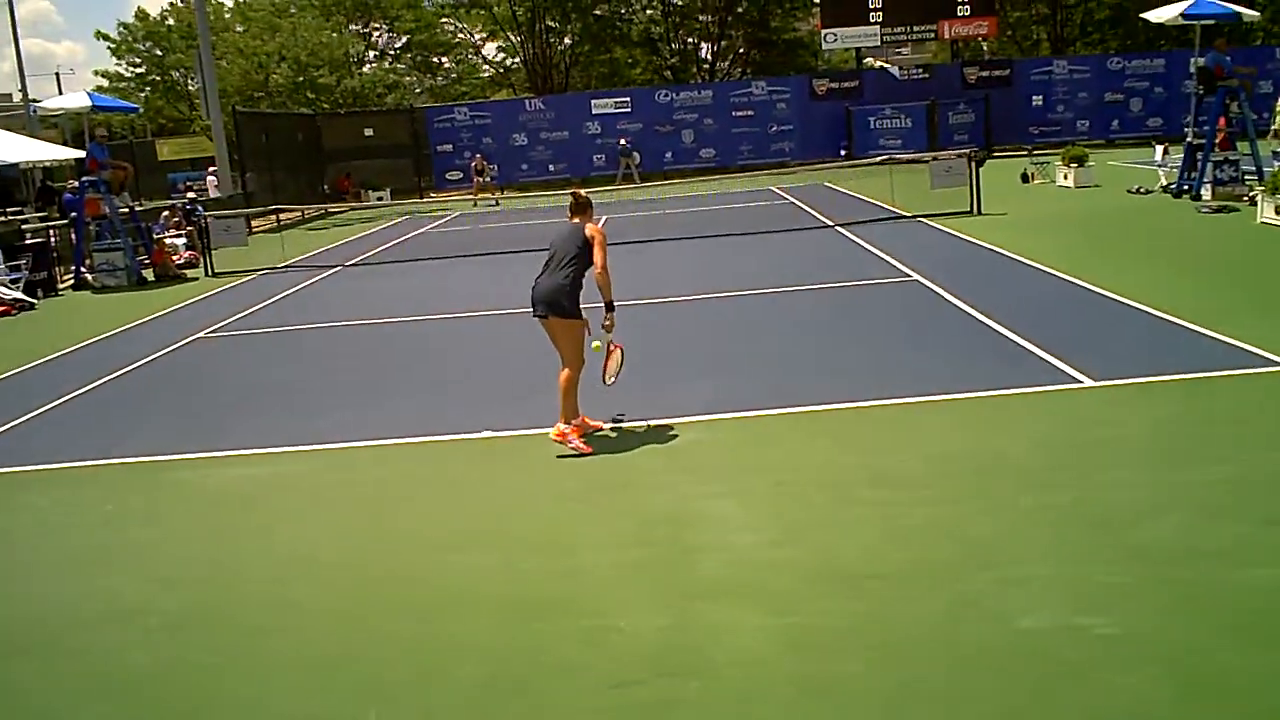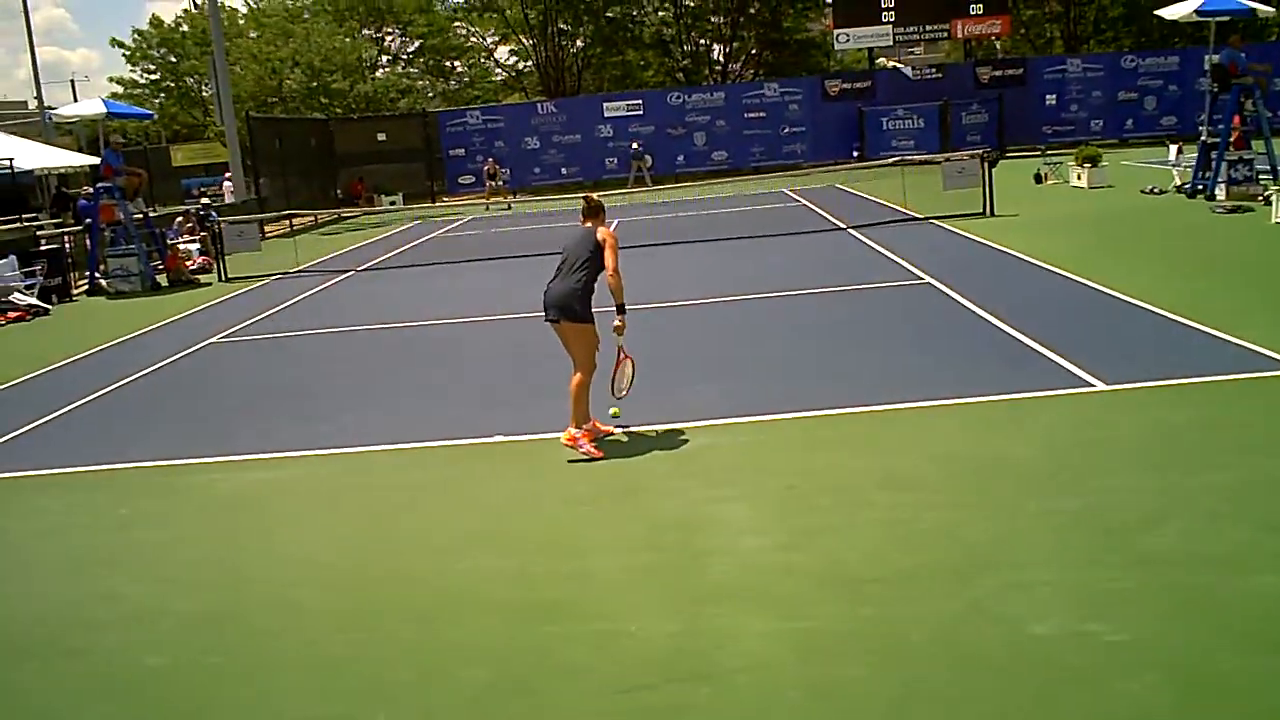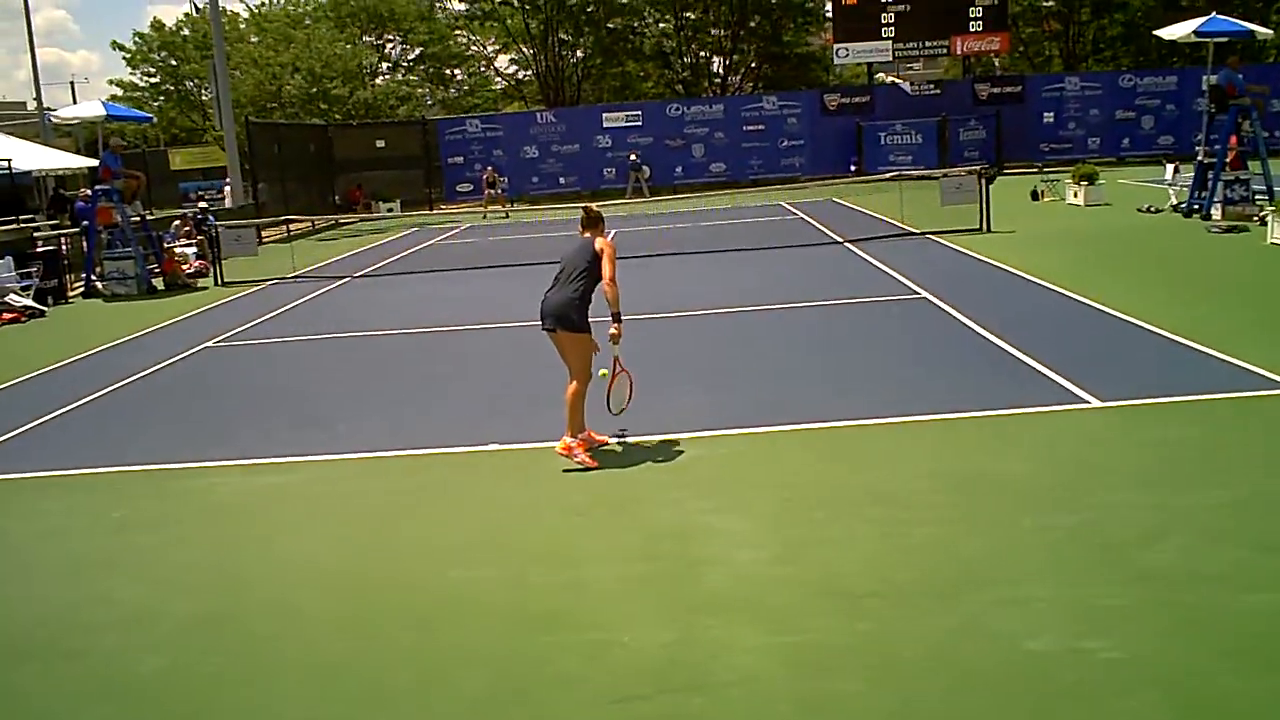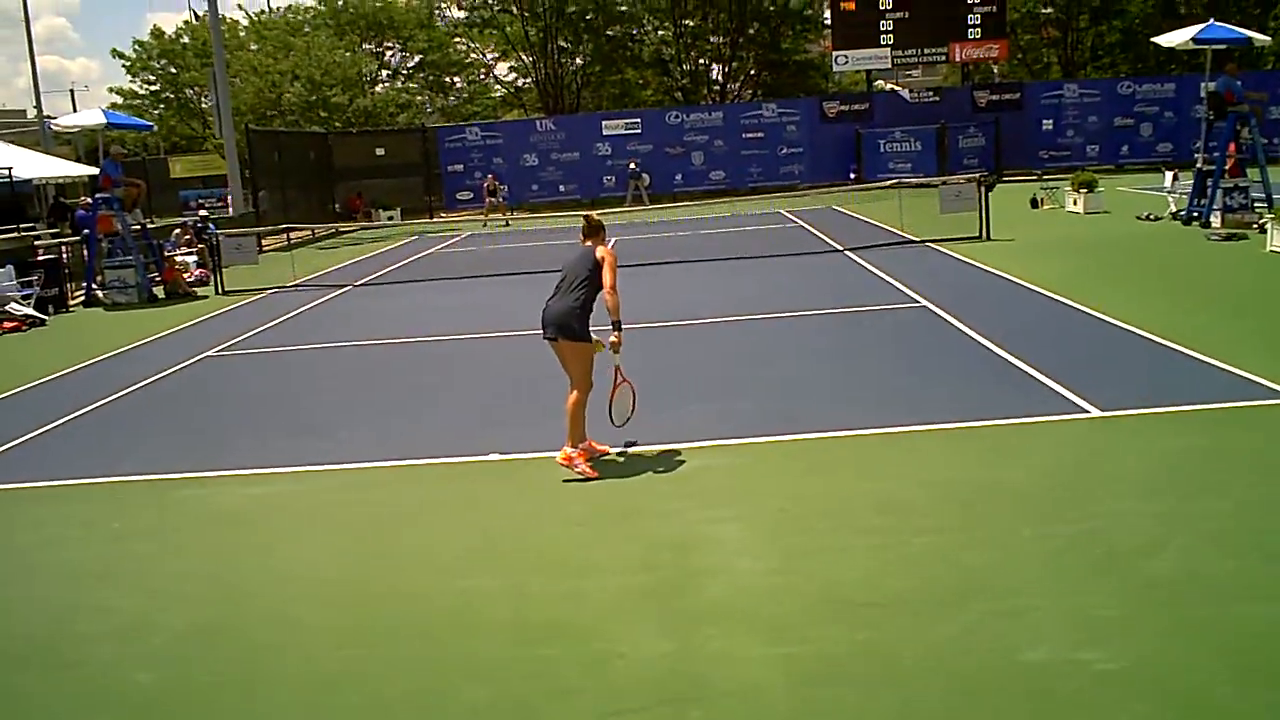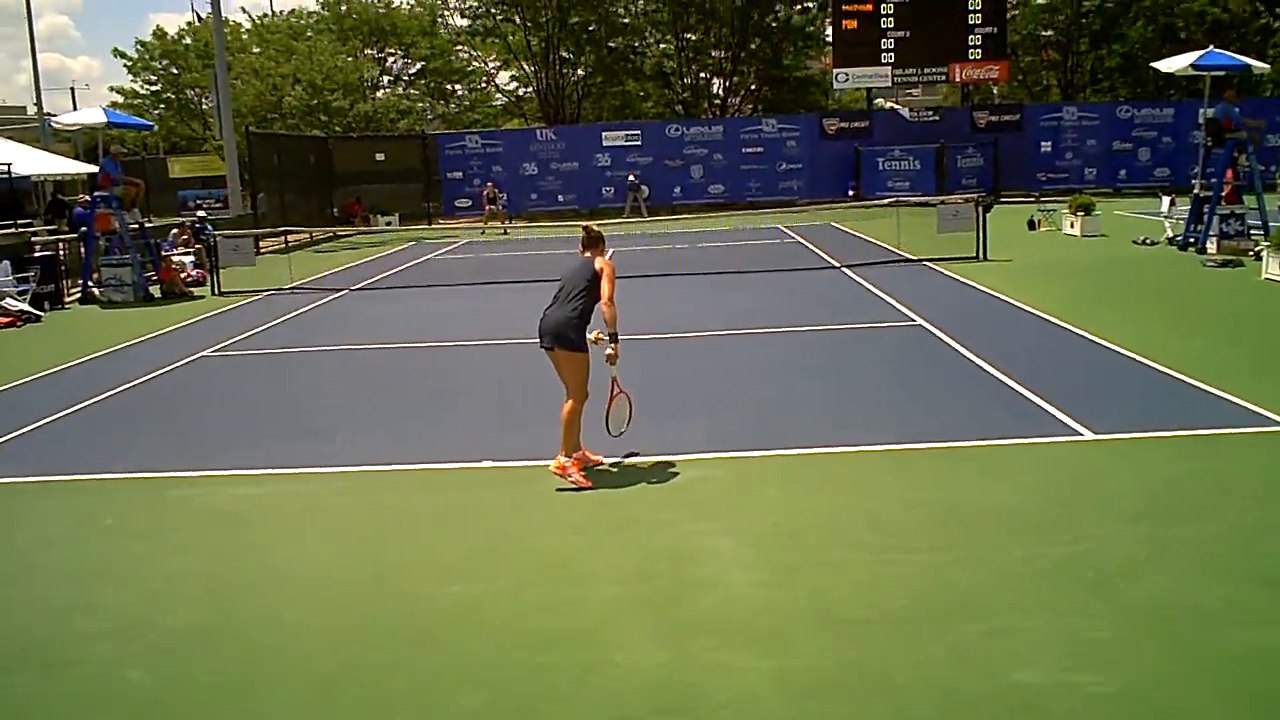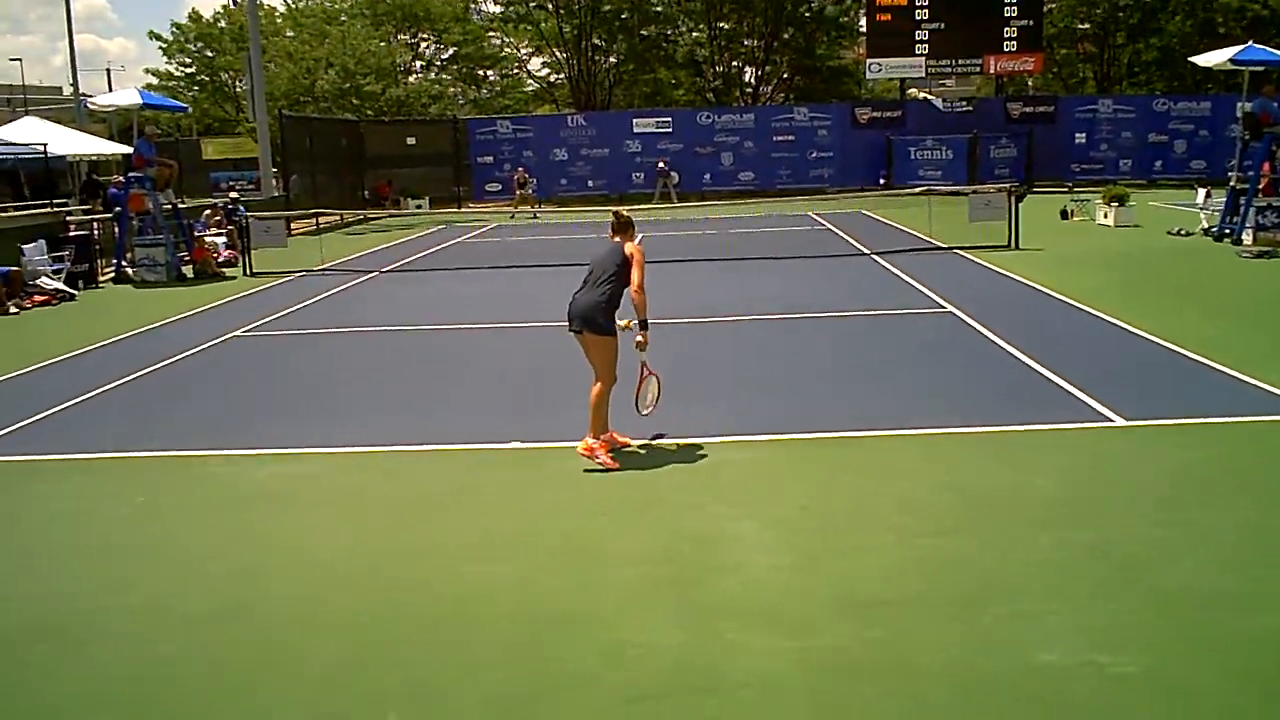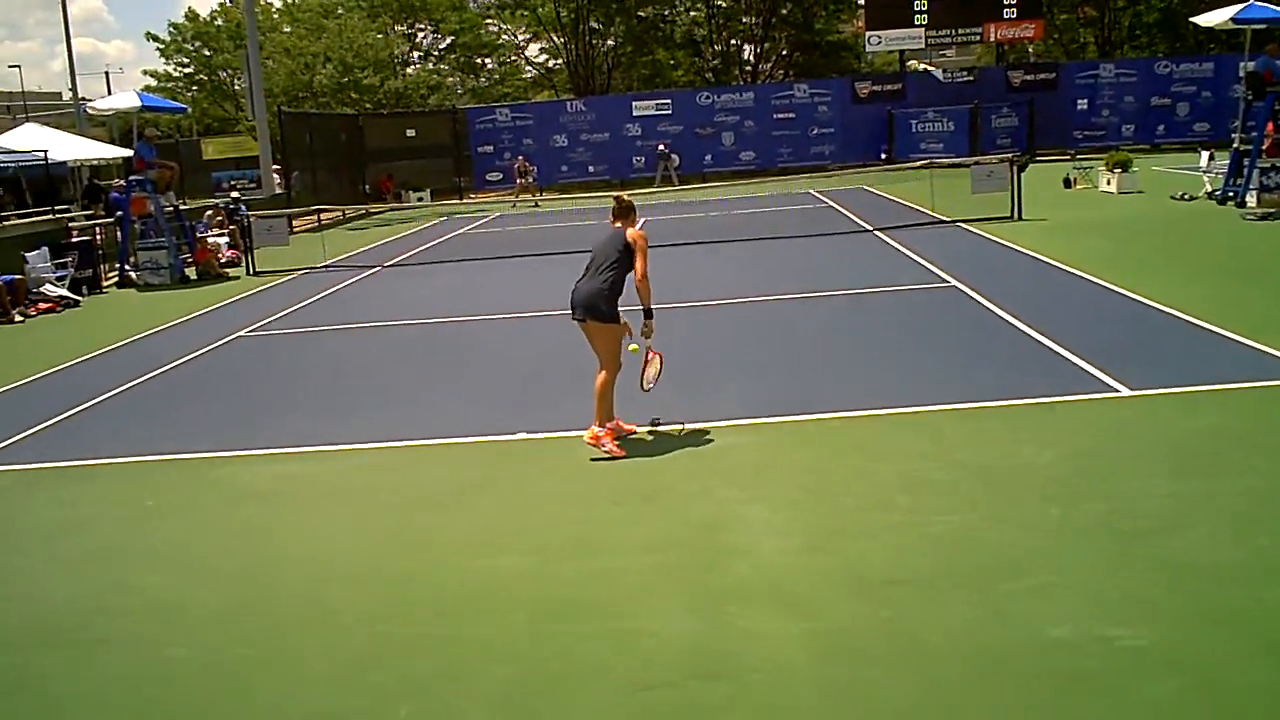
dt=0.1s
person 1, frame 1
left shoulder: (560, 233)
right shoulder: (594, 231)
right elbow: (600, 269)
left wrist: (578, 317)
right wrist: (609, 308)
left hip: (540, 293)
right hip: (560, 295)
left knee: (572, 362)
right knee: (573, 363)
left ankle: (574, 419)
right ankle: (563, 426)
person 1, frame 2
left shoulder: (574, 237)
right shoulder: (606, 234)
right elbow: (611, 272)
left wrist: (589, 329)
right wrist: (620, 311)
left hip: (552, 297)
right hip: (572, 299)
left knee: (583, 366)
right knee: (584, 368)
left ankle: (585, 424)
right ankle: (574, 431)
person 1, frame 3
left shoulder: (573, 248)
right shoulder: (604, 244)
right elbow: (608, 281)
left wrist: (587, 337)
right wrist: (616, 319)
left hip: (549, 307)
right hip: (569, 309)
left knee: (580, 376)
right knee: (580, 377)
left ankle: (580, 433)
right ankle: (569, 440)
person 1, frame 4
left shoulder: (574, 256)
right shoulder: (605, 252)
right elbow: (609, 289)
left wrist: (588, 338)
right wrist: (616, 327)
left hip: (550, 315)
right hip: (570, 317)
left knee: (580, 385)
right knee: (581, 386)
left ankle: (581, 443)
right ankle: (570, 450)
person 1, frame 5
left shoulder: (573, 266)
right shoulder: (604, 264)
right elbow: (606, 301)
left wrist: (586, 338)
right wrist: (613, 340)
left hip: (548, 324)
right hip: (567, 327)
left knee: (576, 394)
right knee: (577, 396)
left ankle: (575, 452)
right ankle: (564, 459)
person 1, frame 6
left shoulder: (603, 251)
right shoulder: (634, 249)
right elbow: (637, 289)
left wrist: (614, 325)
right wrist: (643, 326)
left hip: (577, 308)
right hip: (596, 311)
left knee: (605, 377)
right knee: (605, 378)
left ankle: (604, 434)
right ankle: (592, 441)
person 1, frame 7
left shoulder: (605, 238)
right shoulder: (636, 235)
right elbow: (640, 277)
left wrist: (618, 320)
right wrist: (648, 315)
left hip: (579, 296)
right hip: (598, 299)
left knee: (610, 365)
right knee: (610, 367)
left ankle: (609, 422)
right ankle: (598, 430)
